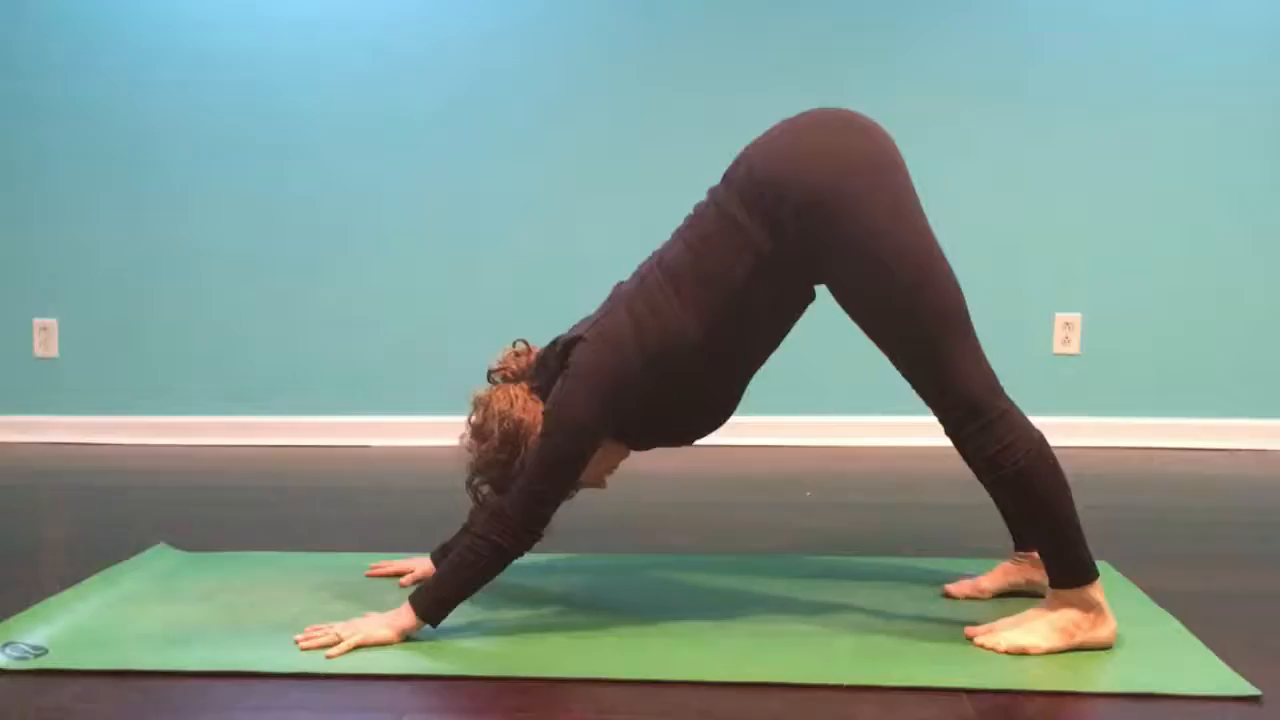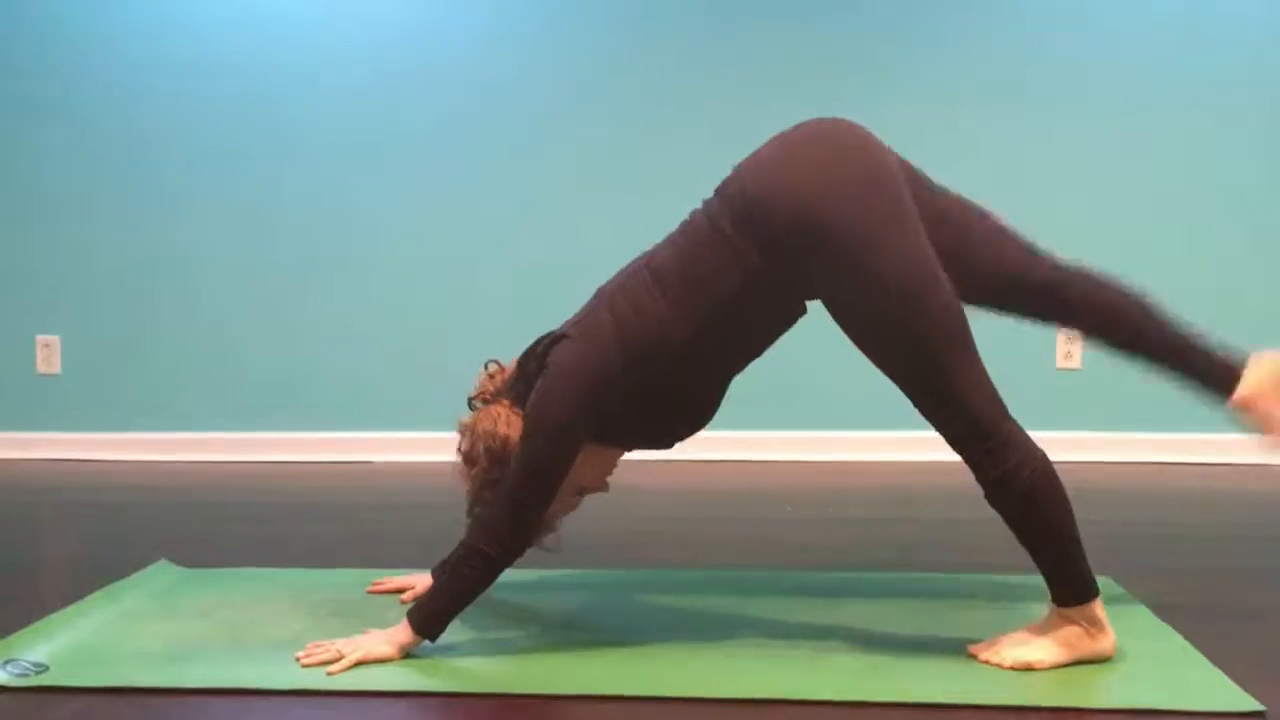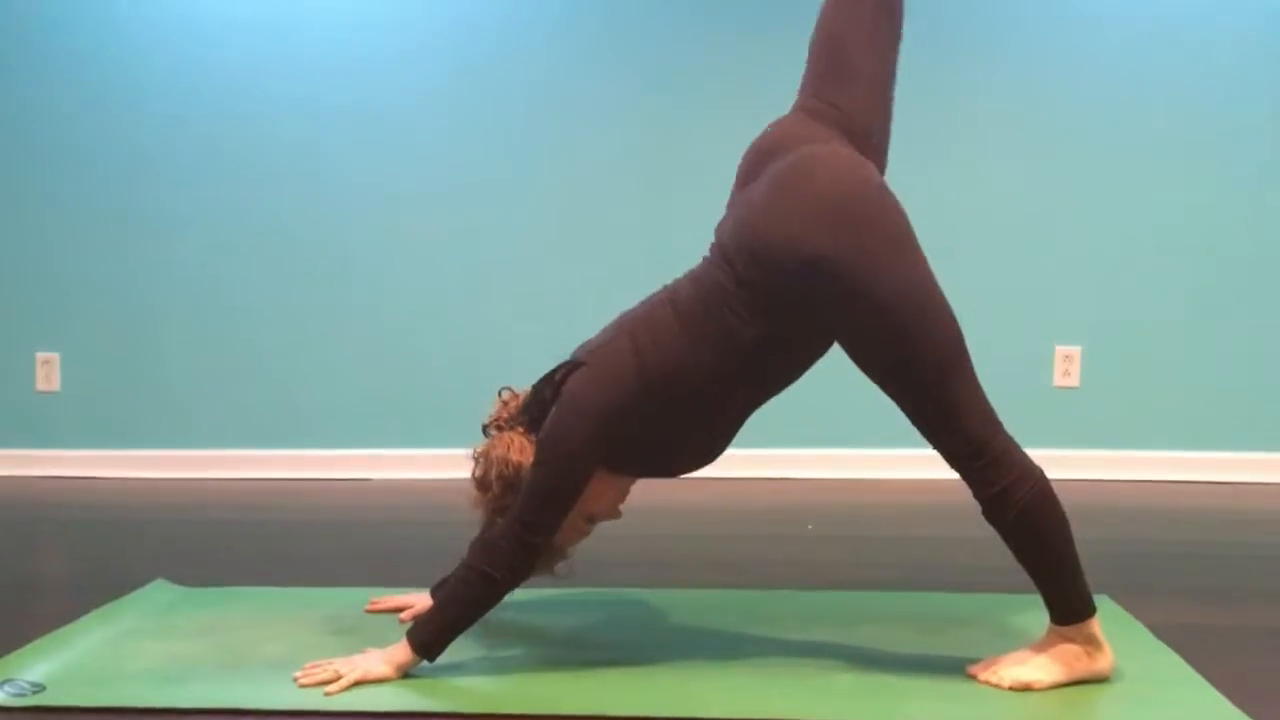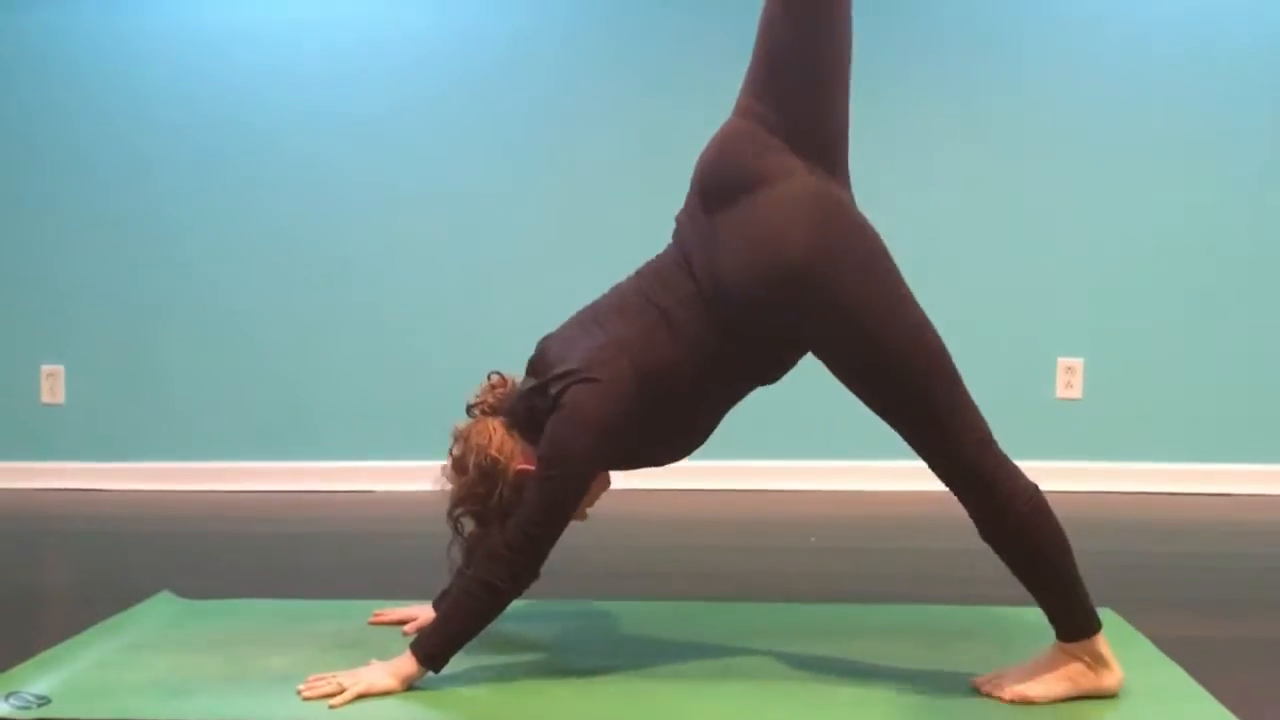
dt=0.3s
person 1, frame 1
left shoulder: (594, 385)
right shoulder: (588, 368)
left elbow: (518, 517)
right elbow: (517, 504)
left wrist: (409, 614)
right wrist: (444, 562)
left hip: (823, 182)
right hip: (817, 173)
left knee: (966, 396)
right knee: (958, 389)
left ankle: (1081, 600)
right ankle: (1032, 552)
person 1, frame 2
left shoulder: (567, 392)
right shoulder: (564, 373)
left elbow: (505, 522)
right elbow: (509, 513)
left wrist: (407, 631)
right wrist: (444, 579)
left hip: (815, 204)
right hip: (828, 174)
left knee: (973, 418)
right knee: (1040, 284)
left ankle: (1078, 617)
person 1, frame 3
left shoulder: (588, 413)
right shoulder: (572, 394)
left elbow: (515, 548)
right elbow: (510, 540)
left wrist: (404, 652)
right wrist: (443, 598)
left hip: (820, 235)
right hip: (802, 179)
left knee: (972, 442)
left ankle: (1078, 637)
person 1, frame 4
left shoulder: (584, 413)
right shoulder: (553, 382)
left elbow: (515, 555)
left wrist: (409, 666)
right wrist: (447, 607)
left hip: (792, 245)
right hip: (759, 192)
left knee: (966, 457)
